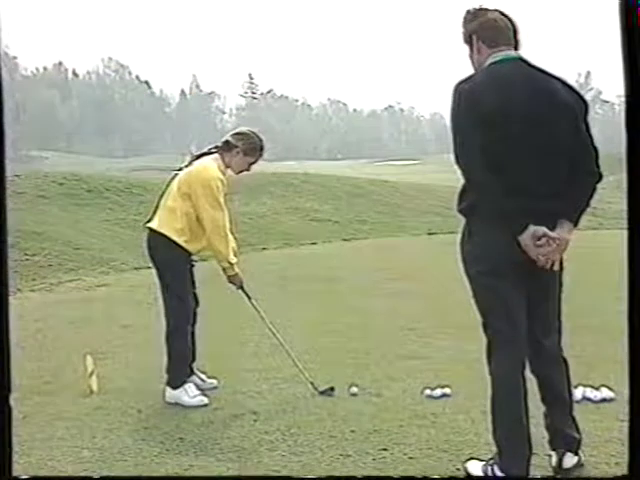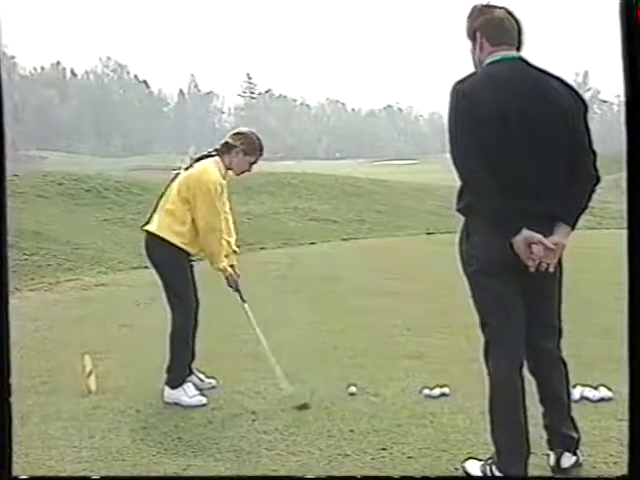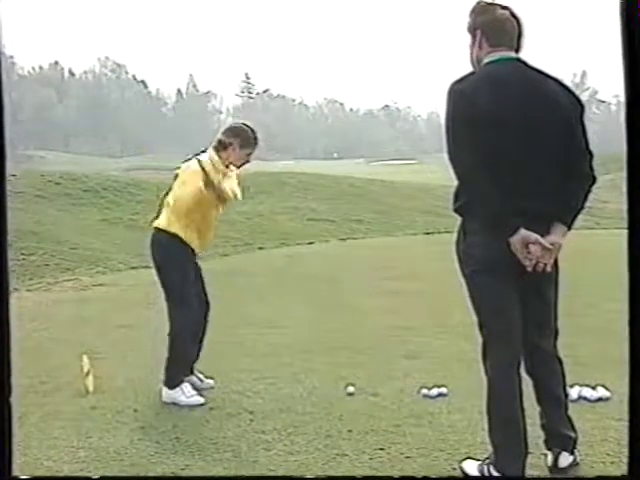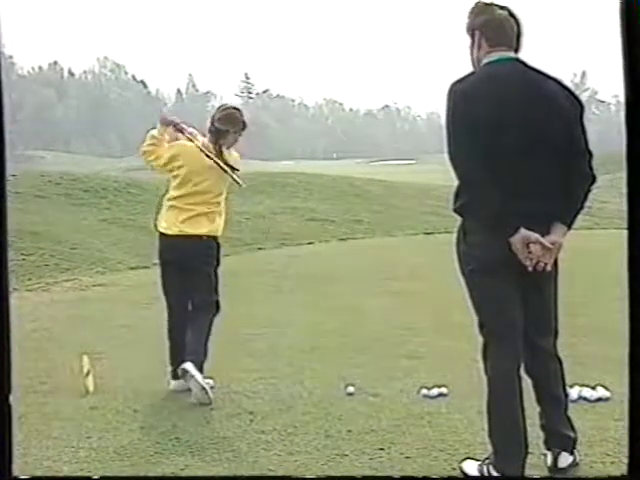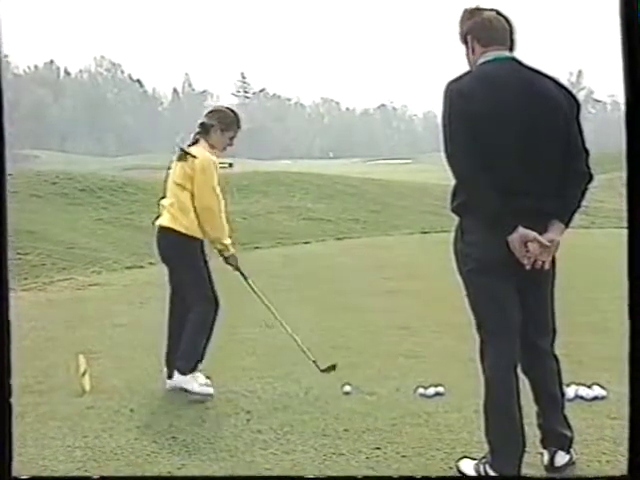
dt=1s
person 1, frame 1
left shoulder: (472, 91)
right shoulder: (562, 91)
left elbow: (476, 170)
right elbow: (587, 167)
left wrist: (520, 229)
right wrist: (564, 225)
left hip: (493, 235)
right hip: (548, 235)
left knee: (507, 348)
right knee: (546, 341)
person 1, frame 2
left shoulder: (470, 91)
right shoulder: (561, 92)
left elbow: (473, 171)
right elbow: (585, 170)
left wrist: (514, 231)
right wrist: (560, 228)
left hip: (491, 236)
right hip: (546, 235)
left knee: (505, 349)
right knee: (545, 342)
person 1, frame 3
left shoulder: (467, 91)
right shoulder: (559, 93)
left elbow: (470, 173)
right elbow: (582, 171)
left wrist: (510, 231)
right wrist: (556, 228)
left hip: (488, 237)
right hip: (543, 236)
left knee: (502, 349)
right knee: (542, 343)
person 1, frame 4
left shoulder: (467, 91)
right shoulder: (558, 93)
left elbow: (470, 173)
right elbow: (582, 170)
left wrist: (510, 231)
right wrist: (557, 228)
left hip: (488, 237)
right hip: (542, 236)
left knee: (503, 348)
right knee: (542, 343)
person 1, frame 5
left shoulder: (463, 91)
right shoulder: (554, 91)
left elbow: (468, 171)
right elbow: (579, 168)
left wrist: (508, 229)
right wrist: (555, 226)
left hip: (486, 234)
right hip: (540, 234)
left knee: (500, 346)
right knee: (539, 341)
person 2, frame 1
left shoulder: (211, 168)
right shoulder: (209, 174)
left elbow: (220, 222)
right elbow: (215, 227)
left wrist: (232, 258)
right wrist: (230, 267)
left hip: (175, 242)
right hip: (167, 242)
left knee: (189, 307)
right knee: (180, 311)
left ankle: (186, 371)
right ankle: (175, 385)
person 2, frame 2
left shoulder: (221, 178)
right shoulder: (206, 175)
left elbow: (224, 221)
right elbow: (208, 226)
left wrist: (231, 260)
right wrist: (224, 268)
left hip: (182, 246)
right hip: (165, 244)
left knee: (190, 309)
right knee: (185, 311)
left ankle: (185, 371)
right ankle: (174, 385)
person 2, frame 3
left shoulder: (226, 172)
right shoulder: (201, 166)
left elbow: (231, 194)
right elbow: (183, 207)
left wrist: (220, 189)
right wrist: (206, 186)
left hip: (180, 245)
right hip: (173, 243)
left knee: (198, 309)
right knee: (186, 312)
left ankle: (184, 371)
right ankle: (173, 385)
person 2, frame 4
left shoulder: (181, 150)
right shoulder: (231, 161)
left elbow: (151, 155)
left wrist: (165, 131)
right wrist: (180, 131)
left hip: (170, 239)
right hip: (202, 242)
left knee: (176, 306)
right knee: (204, 306)
left ankle: (179, 372)
right ankle: (193, 364)
person 2, frame 5
left shoulder: (190, 154)
right shoulder: (203, 160)
right elbow: (209, 209)
left wrist: (221, 241)
right wrist: (225, 247)
left hip: (171, 234)
right hip: (182, 238)
left knee: (182, 302)
right knee: (205, 302)
left ankle: (176, 371)
right ankle: (185, 372)
